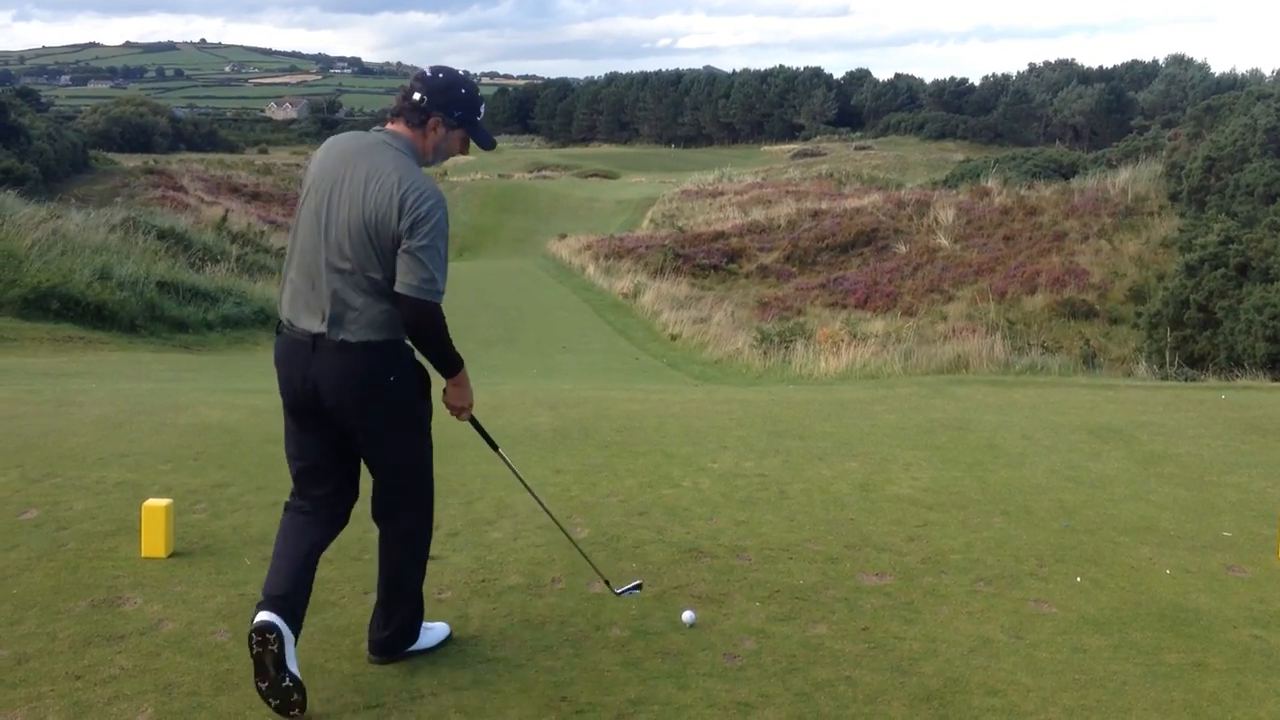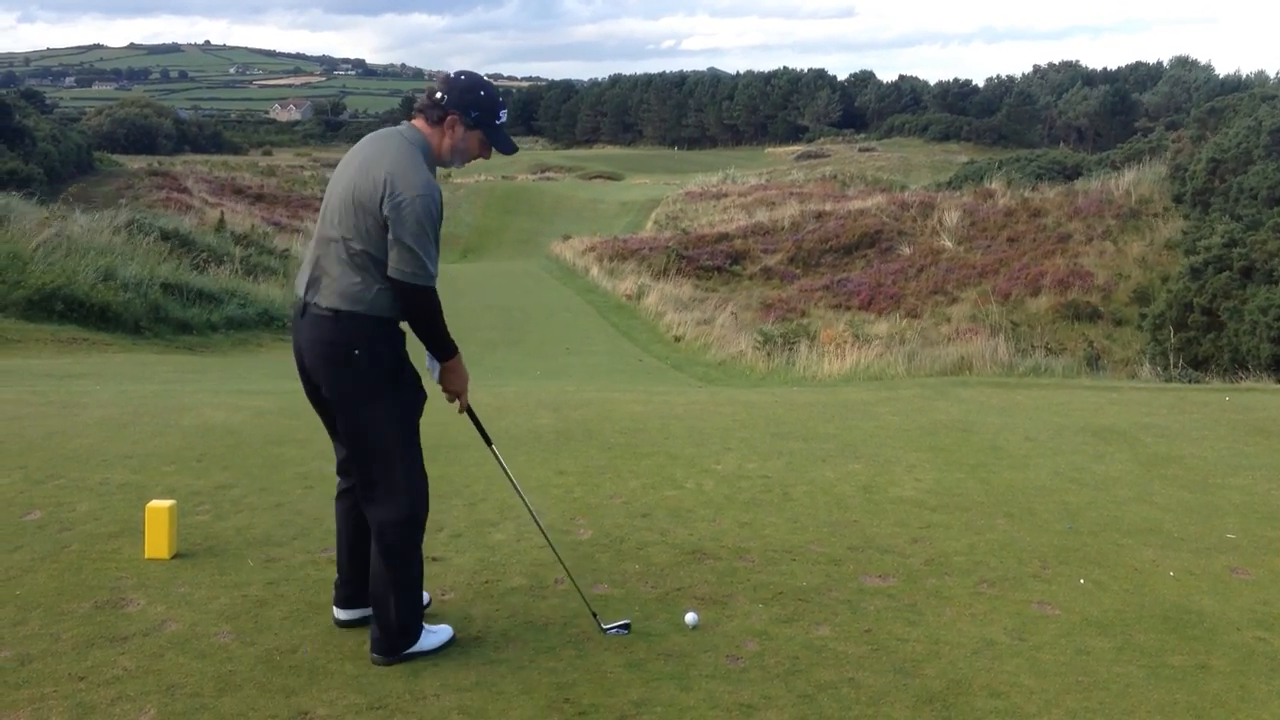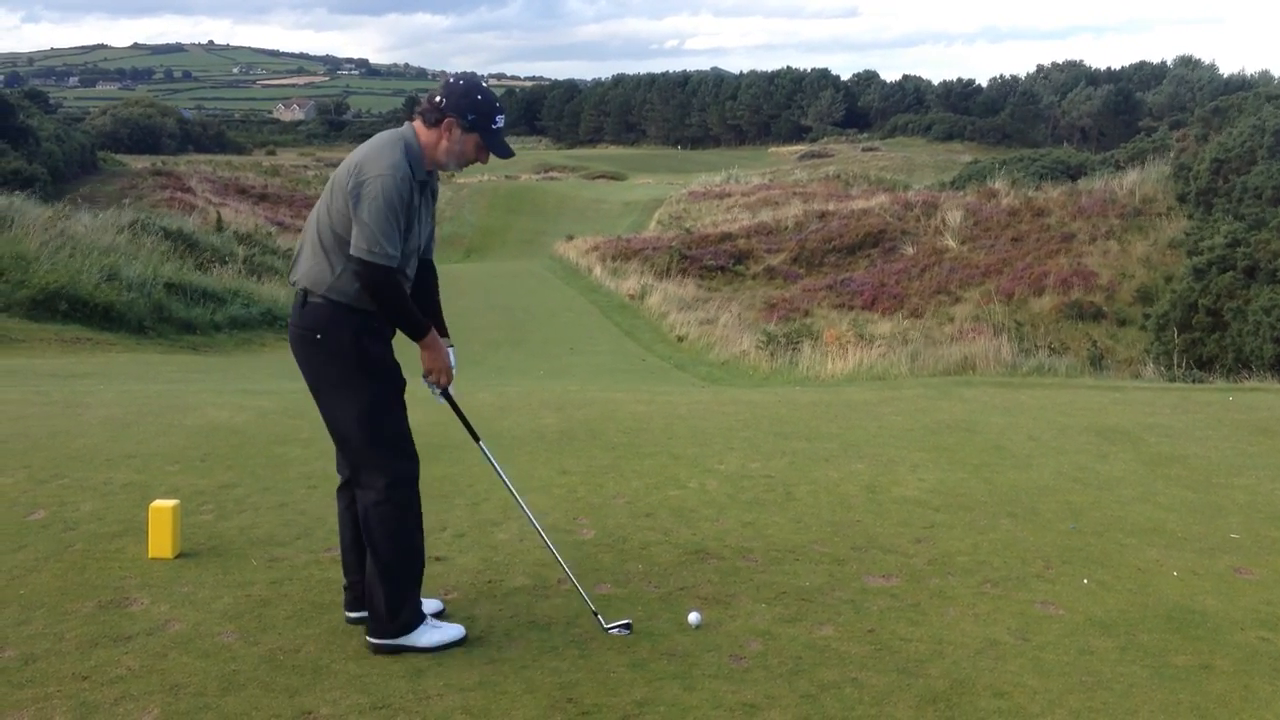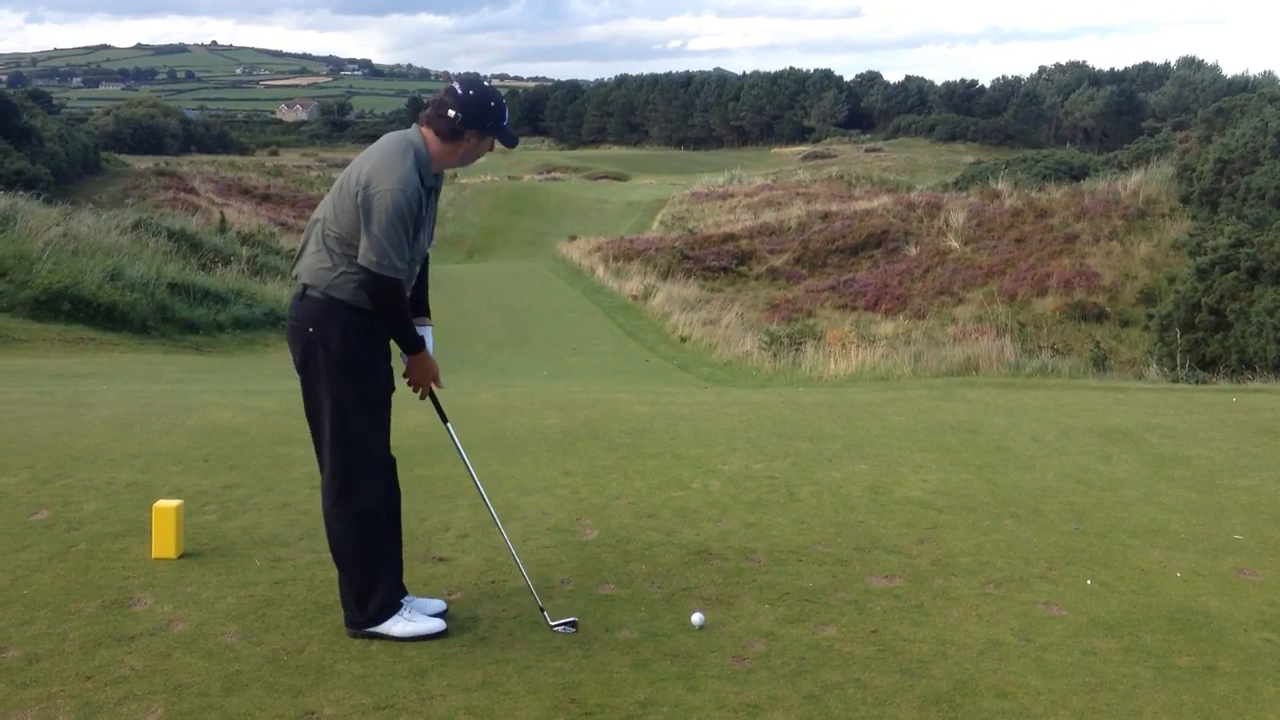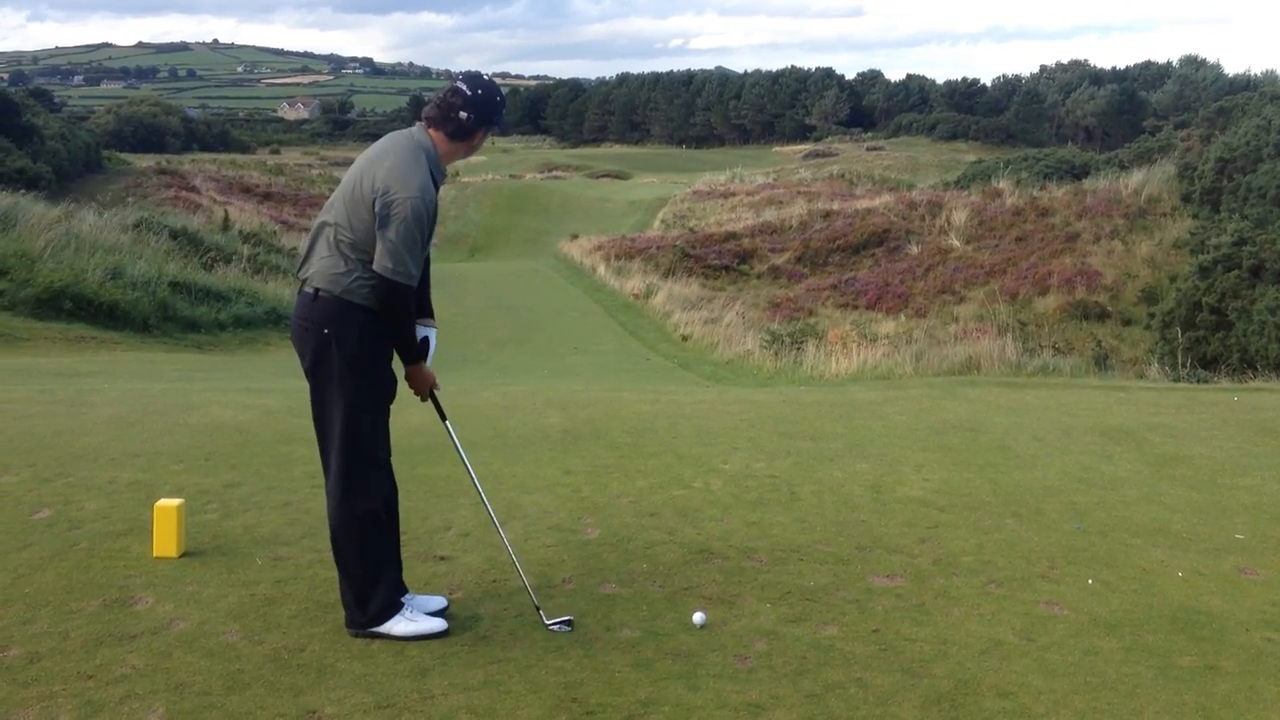
dt=0.3s
person 1, frame 1
left shoulder: (331, 152)
right shoulder: (420, 196)
right elbow: (417, 308)
right wrist: (453, 373)
left hip: (297, 351)
right hip: (369, 365)
left knee: (315, 498)
right knee: (403, 504)
left ankle: (277, 614)
right ankle: (394, 632)
person 1, frame 2
left shoulder: (381, 146)
right shoulder: (413, 180)
right elbow: (412, 286)
left wrist: (439, 345)
right wrist: (449, 358)
left hip: (320, 329)
right hip: (358, 340)
left knee: (361, 470)
right knee: (397, 485)
left ankle: (356, 595)
right ankle: (397, 632)
person 1, frame 3
left shoulder: (417, 168)
right shoulder: (387, 170)
left elbow: (418, 263)
right elbow: (376, 271)
left wrist: (439, 336)
right wrist: (425, 339)
left hip: (346, 324)
right hip: (335, 326)
left knee: (363, 464)
right knee: (388, 466)
left ankle: (366, 594)
right ankle: (395, 620)
person 1, frame 4
left shoulder: (414, 158)
right shoulder: (398, 181)
left elbow: (412, 258)
right elbow: (381, 280)
left wrist: (422, 325)
right wrist: (416, 352)
left hip: (349, 320)
right hip: (332, 324)
left knee: (372, 464)
right knee: (354, 469)
left ankle: (382, 593)
right ankle: (371, 608)
person 1, frame 5
left shoulder: (405, 146)
right shoulder: (413, 187)
right elbow: (393, 286)
left wrist: (425, 323)
right wrist: (414, 361)
left hip: (341, 317)
right hip: (340, 322)
left knee: (369, 464)
right knee: (357, 470)
left ankle: (384, 592)
right ankle: (372, 608)
